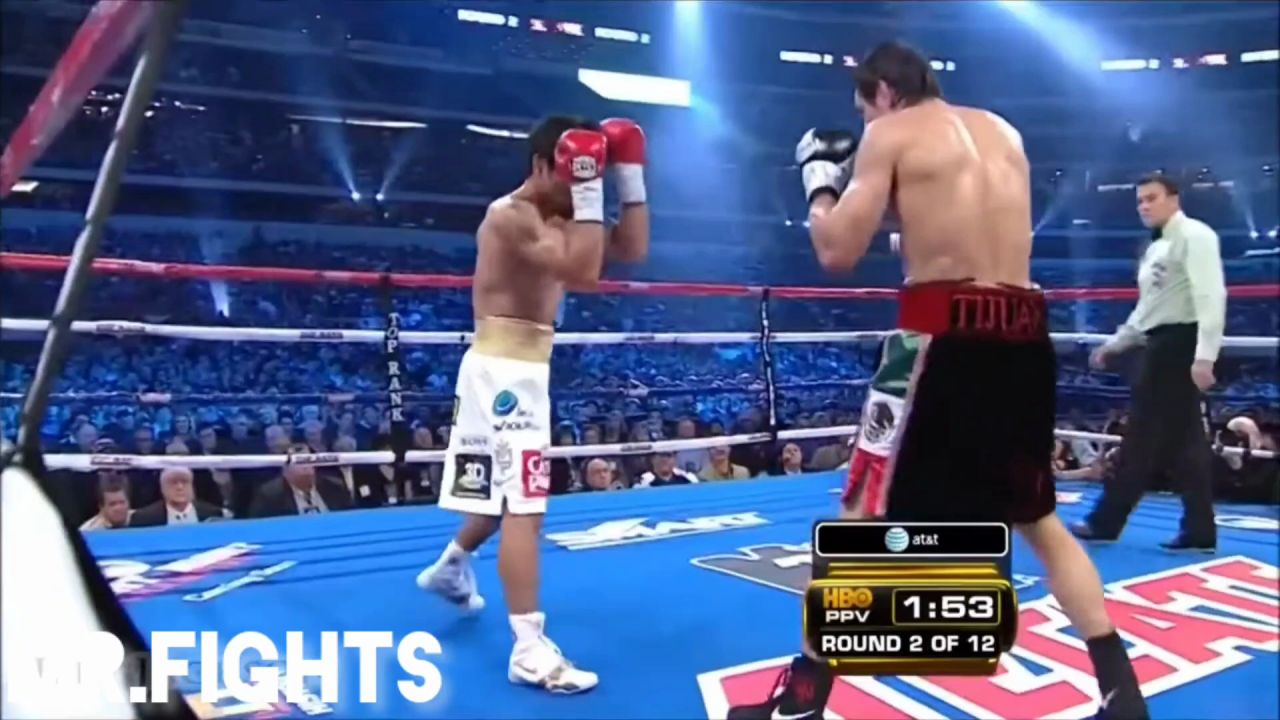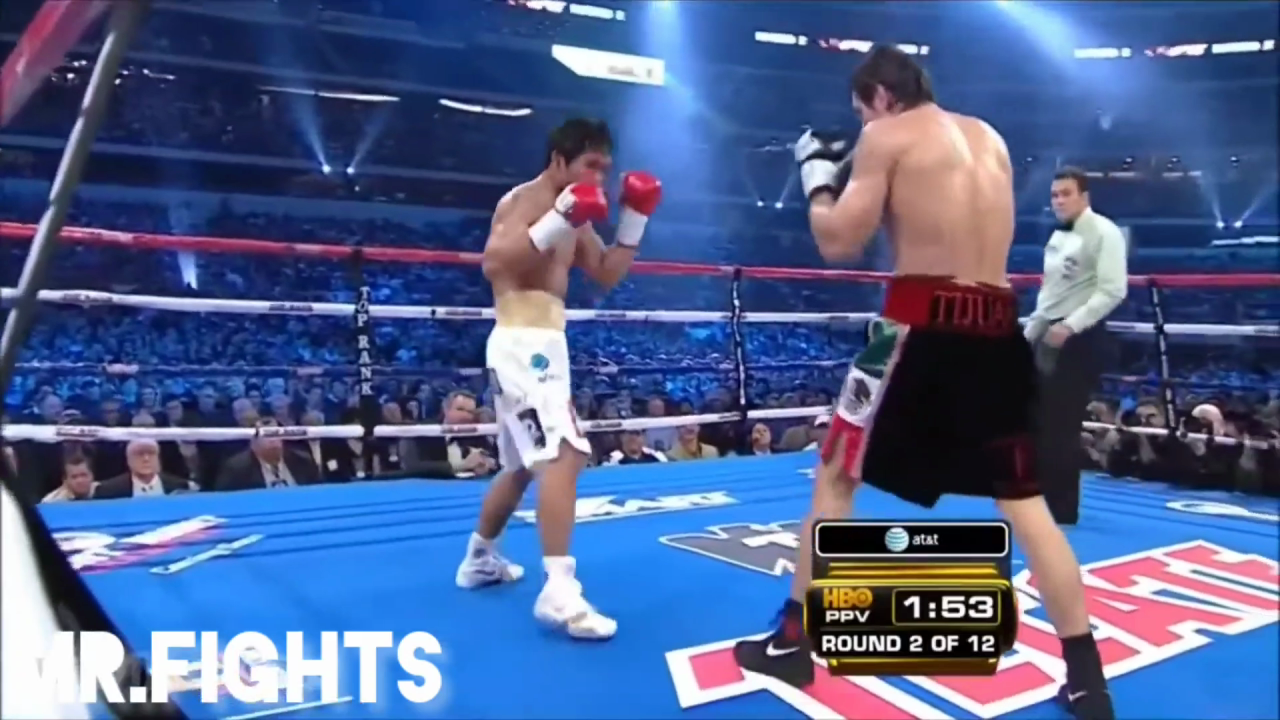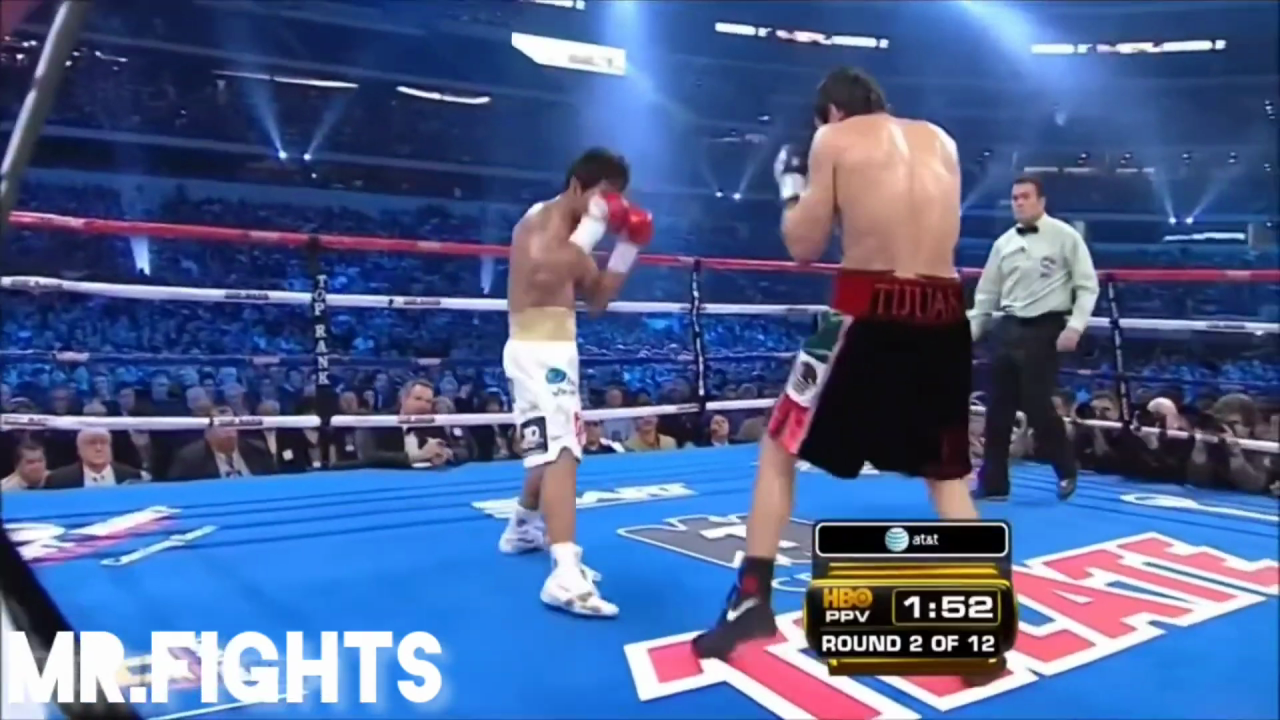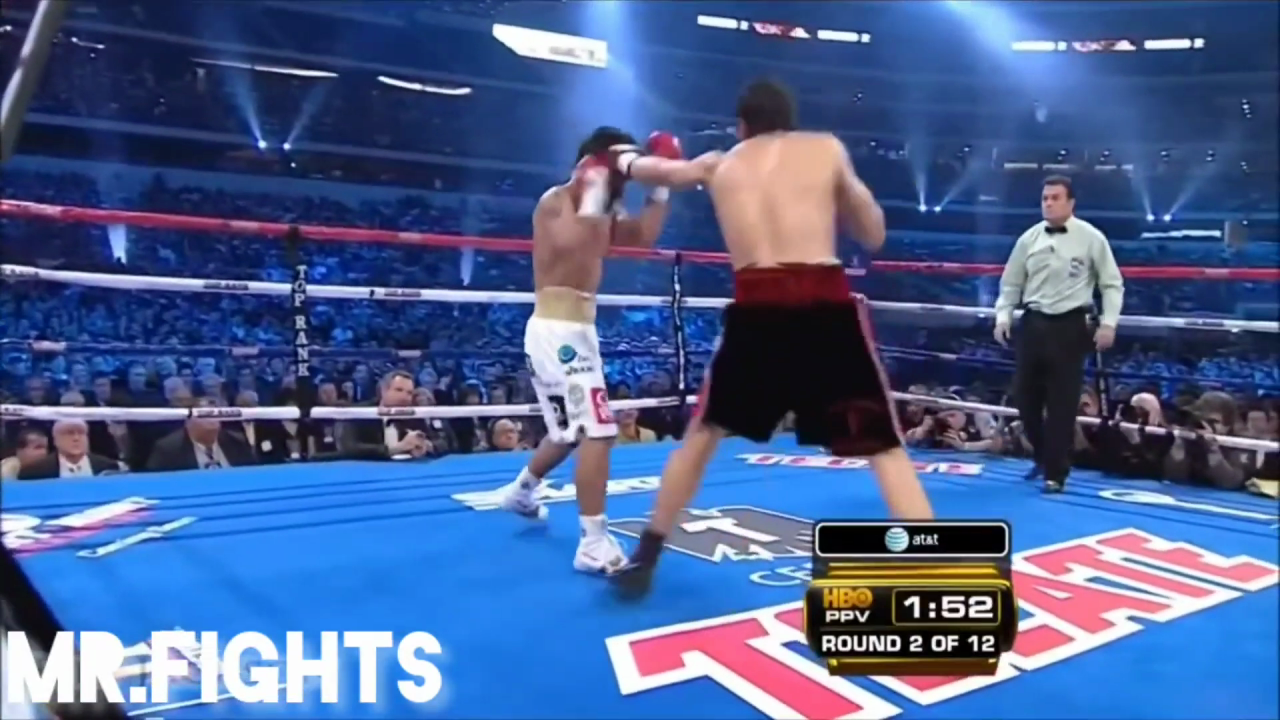
dt=0.5s
person 1, frame 1
left shoulder: (893, 133)
right shoulder: (1003, 132)
left elbow: (837, 250)
left wrist: (820, 171)
left hip: (944, 331)
right hip: (1021, 331)
right knee: (1038, 518)
person 1, frame 2
left shoulder: (889, 135)
right shoulder: (987, 136)
left elbow: (839, 243)
left wrist: (818, 173)
left hip: (922, 322)
right hip: (996, 326)
left knee: (835, 476)
right knee: (1024, 503)
left ankle: (791, 643)
person 1, frame 3
left shoulder: (837, 139)
right shoulder: (941, 139)
left elbow: (804, 244)
left wrist: (793, 185)
left hip: (870, 311)
right hip: (944, 316)
left knee: (781, 447)
right knee: (948, 475)
left ankle: (751, 600)
person 1, frame 4
left shoulder: (719, 165)
right shoulder: (827, 150)
left elbow: (652, 170)
right elbow: (874, 236)
left wrist: (627, 160)
left hip: (755, 307)
right hip: (827, 303)
left knee: (703, 433)
right knee: (887, 453)
left ankle: (643, 561)
person 2, frame 1
left shoulder: (558, 215)
right shoulder: (512, 215)
left elbow: (632, 249)
right elbow: (582, 272)
left wrist: (629, 174)
right wrist: (589, 190)
left hip: (522, 371)
right hip: (503, 371)
left knee: (503, 493)
right knee: (521, 503)
left ankle: (451, 567)
right ankle: (530, 650)
person 2, frame 2
left shoulder: (572, 214)
right shoulder: (524, 200)
left elbow: (608, 274)
right elbow: (495, 263)
left wrist: (635, 217)
right wrist: (558, 221)
left hip: (540, 343)
right hip: (523, 342)
left knee: (522, 465)
right knee: (564, 453)
left ankle: (479, 560)
right ankle: (560, 590)
person 2, frame 3
left shoulder: (576, 231)
right shoulder: (542, 219)
left elbow: (599, 297)
right elbow: (544, 273)
left wrist: (628, 247)
right wrist: (592, 227)
left hip: (554, 352)
right hip: (538, 352)
left knee: (553, 452)
right knee: (564, 454)
left ankle: (521, 528)
right ankle: (567, 576)
person 2, frame 4
left shoulder: (600, 208)
right shoulder: (556, 201)
left elbow: (645, 236)
right elbow: (572, 248)
left wrist: (661, 180)
right wrist: (597, 191)
left hip: (574, 330)
right hip: (558, 331)
left knee: (572, 430)
right knee: (596, 431)
left ankle: (522, 490)
right ankle: (595, 545)
person 3, frame 1
left shoulder: (1194, 237)
right shoulder: (1155, 248)
left elbow: (1210, 298)
left wrist: (1204, 356)
right wrist: (1114, 344)
left hip: (1176, 344)
right hip: (1162, 344)
left knee: (1144, 436)
right knee: (1182, 440)
left ankle: (1105, 522)
right ankle: (1199, 530)
person 3, frame 2
left shoulder: (1103, 233)
right shoulder: (1057, 237)
left elbow: (1112, 290)
left wrist: (1071, 325)
right wrist: (1029, 333)
left hip: (1078, 338)
right hip: (1052, 336)
left knee: (1061, 421)
right knee: (1035, 416)
left ankle: (1061, 507)
right ankle: (1047, 492)
person 3, frame 3
left shoulder: (1065, 236)
right shoulder: (1004, 243)
left elbow: (1087, 285)
right elbow: (987, 291)
left wrist: (1076, 326)
right wrist: (974, 327)
left hip: (1045, 329)
right hip: (1009, 328)
left knee: (1037, 404)
right knee: (998, 407)
left ankle: (1066, 472)
right ankle: (993, 482)
person 3, frame 4
left shoulder: (1091, 238)
right shoulder: (1029, 238)
left elbow: (1112, 284)
right elbow: (1011, 283)
left wrist: (1108, 323)
right wrist: (1003, 316)
left hip: (1069, 327)
right hip: (1033, 323)
left knee: (1062, 403)
right knee: (1025, 397)
left ankle: (1055, 472)
right ankle: (1044, 457)
